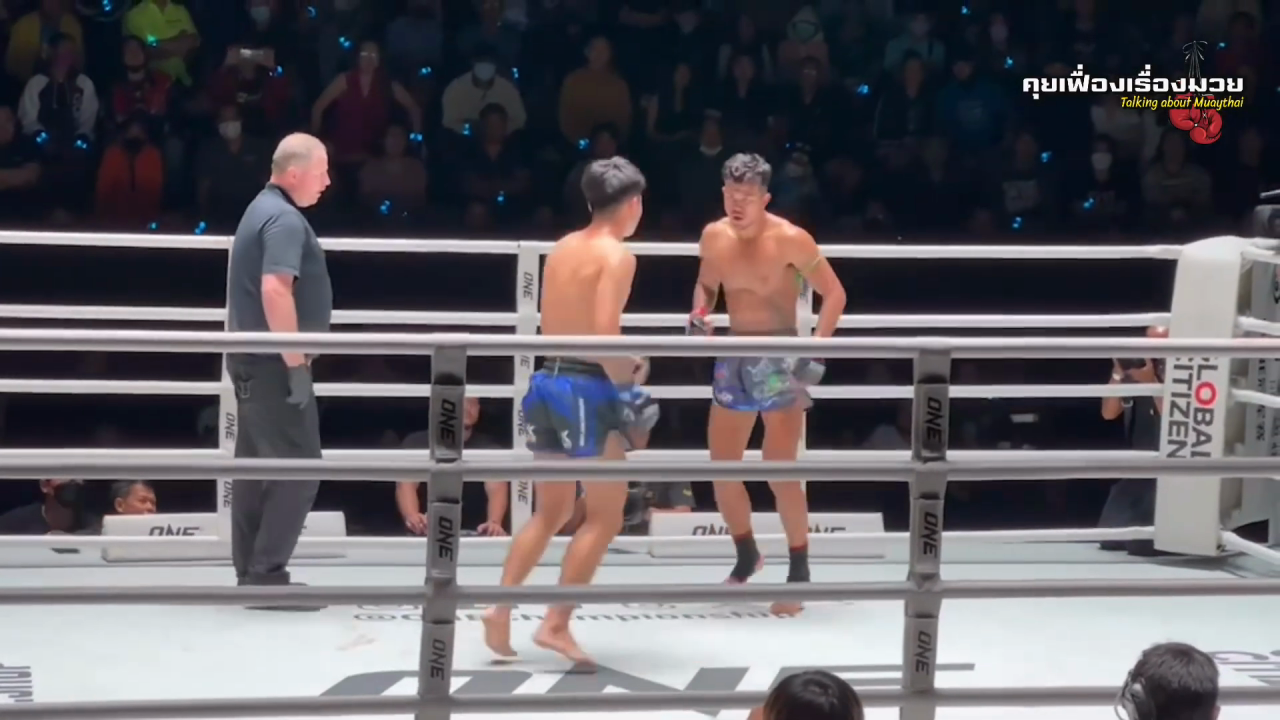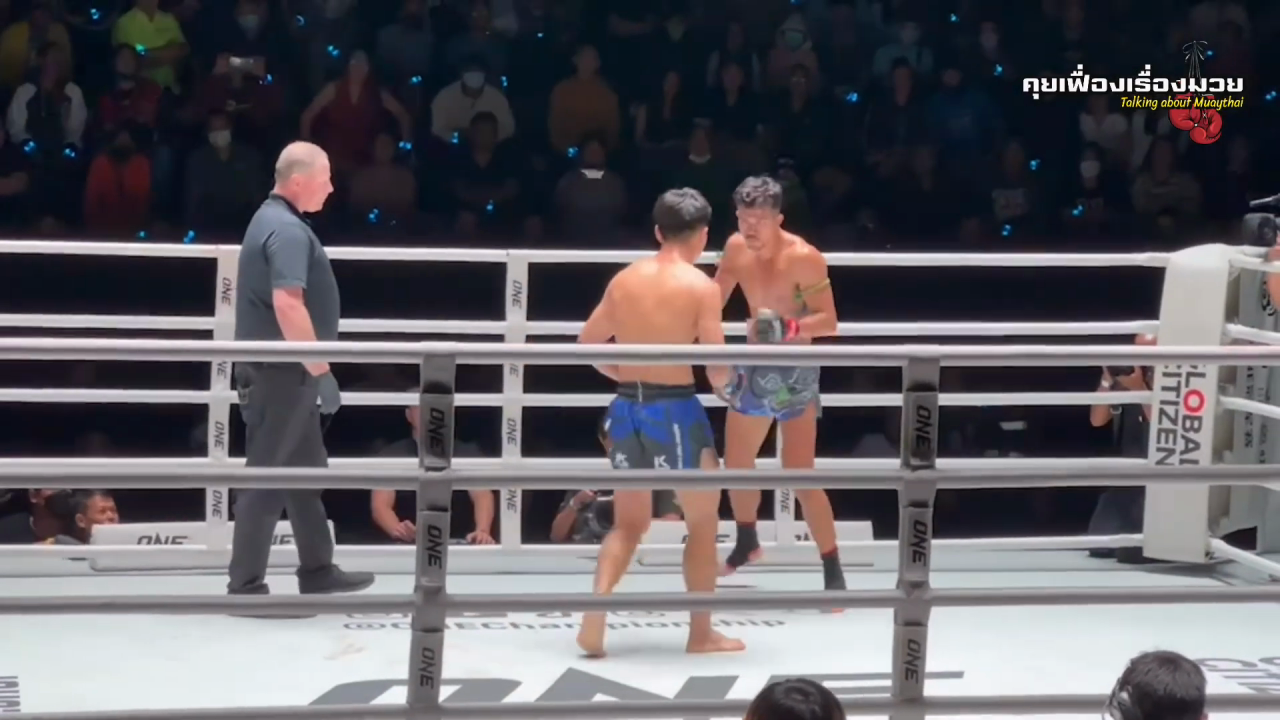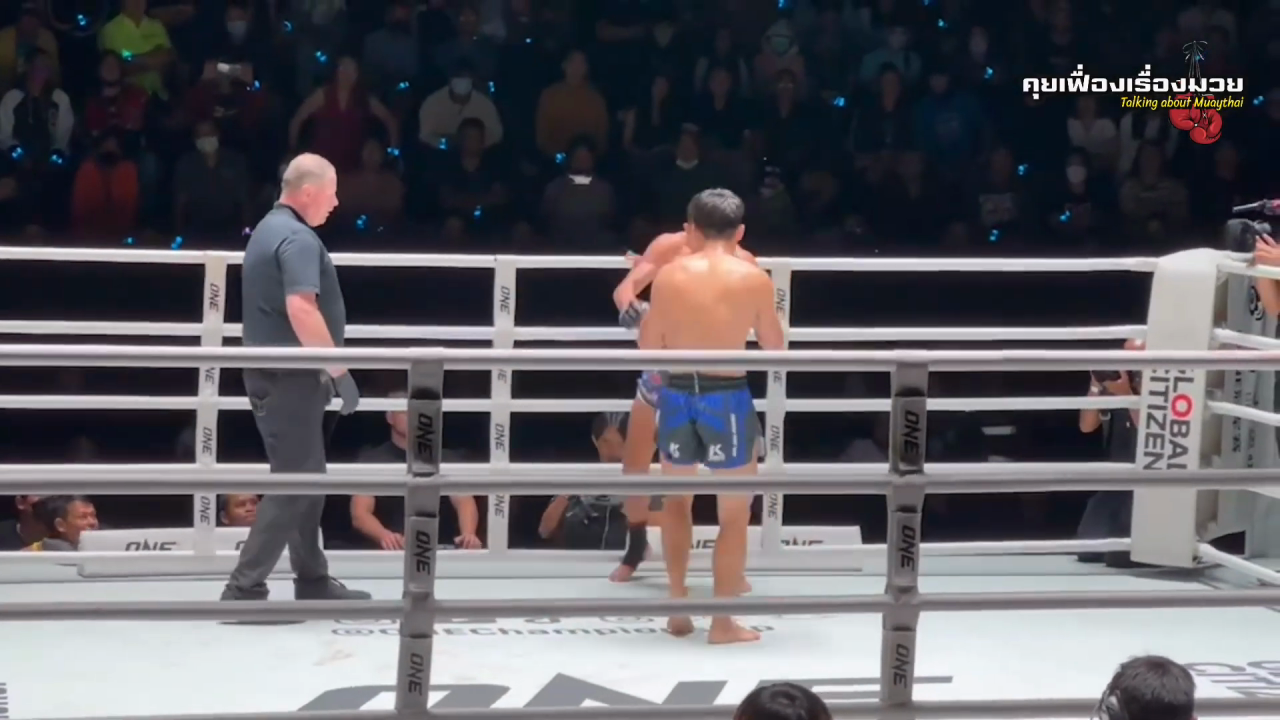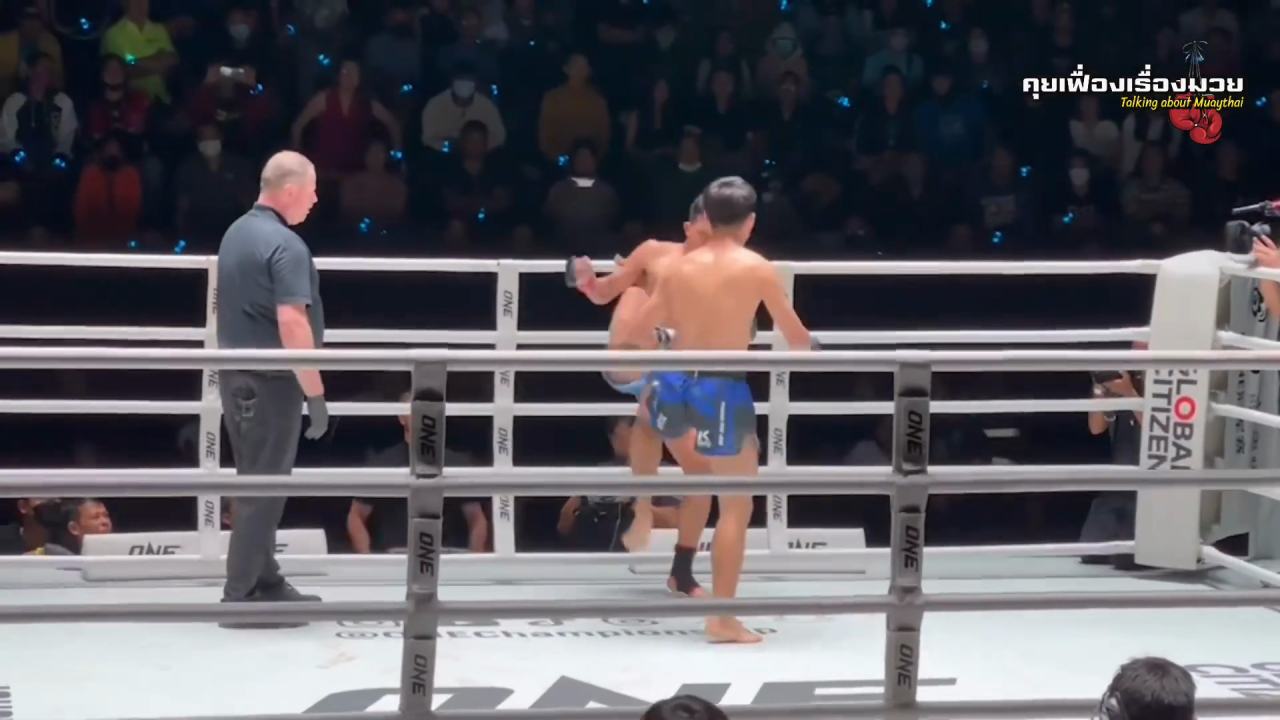
dt=0.7s
person 1, frame 1
left shoulder: (560, 251)
right shoulder: (617, 256)
right elbow: (605, 333)
right wrist: (631, 387)
left hip: (546, 381)
right hip: (585, 390)
left knee: (551, 510)
right knee: (603, 516)
left ankle: (499, 612)
right ankle: (556, 624)
person 1, frame 2
left shoulder: (624, 279)
right shoulder: (700, 286)
left elbow: (589, 343)
right elbow: (716, 363)
right wrist: (726, 383)
left hip: (627, 408)
right hip: (674, 410)
left knee: (628, 523)
right knee: (704, 523)
left ankle: (594, 620)
right ankle: (701, 632)
person 1, frame 3
left shoulder: (668, 276)
right shoulder: (754, 278)
left elbow: (648, 345)
right elbow: (775, 347)
left hip: (677, 396)
right hip: (727, 399)
left knee: (676, 500)
right knee: (734, 516)
left ankle: (678, 605)
right ankle: (722, 622)
person 1, frame 4
left shoulder: (678, 266)
right shoulder: (758, 270)
left elbow: (640, 326)
right elbow: (796, 339)
right wrist: (808, 343)
left hip: (676, 382)
right hip: (724, 388)
right knee: (736, 507)
right ankle: (722, 617)
person 2, frame 1
left shoulder: (262, 209)
right shoulder: (285, 219)
right elbow: (275, 290)
right wrist: (297, 362)
left hip: (252, 358)
right hip: (272, 362)
right knee: (298, 467)
left ankle: (252, 574)
right ankle: (266, 575)
person 2, frame 2
left shoulder: (272, 218)
right shoulder: (287, 229)
right elbow: (287, 305)
left wrist: (311, 370)
right wrist: (321, 372)
left hip: (280, 369)
right hip: (276, 371)
left knee: (307, 469)
right knee: (267, 475)
left ankle: (318, 570)
right ankle: (245, 584)
person 2, frame 3
left shoulder: (269, 229)
right shoulder: (297, 238)
right elbow: (302, 311)
right wrist: (339, 373)
left hip: (272, 373)
right hip: (289, 378)
left knee: (304, 480)
left ankle: (314, 581)
right ankle: (243, 587)
person 2, frame 4
left shoulder: (237, 231)
right shoulder: (285, 245)
right elbow: (292, 324)
right wrist: (315, 393)
left hip: (237, 374)
right hip: (270, 380)
left knee: (257, 483)
left ankle: (266, 583)
right ankle: (240, 595)
person 3, frame 1
left shoulder: (791, 239)
right shoulder: (714, 237)
left elbow: (834, 293)
right wrist: (698, 315)
left hip: (781, 361)
right hip: (735, 356)
left knee: (780, 473)
right knee: (722, 469)
left ankle: (798, 573)
right ankle: (746, 557)
person 3, frame 2
left shoulder: (804, 258)
right shoulder: (735, 247)
left elbow: (829, 323)
right elbow: (720, 288)
left wrist: (786, 329)
left hip: (793, 371)
right hip: (753, 366)
left knee: (800, 476)
right knee: (736, 463)
left ankle: (834, 576)
right ankle: (746, 544)
person 3, frame 3
left shoulder: (741, 262)
right shoulder: (668, 246)
right elbow: (624, 288)
right wrist: (627, 305)
right knee: (634, 460)
right ankle: (635, 550)
person 3, frame 4
right shoulder: (654, 252)
right elbow: (602, 295)
right wrist: (586, 280)
right hip: (631, 368)
left knee: (702, 474)
right knee: (633, 298)
left ankle: (682, 573)
person 4, frame 1
right shoulder: (1134, 376)
right elbow: (1108, 413)
left wrist: (1151, 382)
right wrist: (1118, 374)
left knee: (1142, 544)
right knee: (1110, 539)
person 4, frame 2
right shoulder: (1123, 383)
right elbow: (1097, 420)
left wrist: (1140, 388)
right wrist: (1106, 380)
left knee: (1131, 553)
right knee: (1098, 547)
person 4, frame 3
right shoulder: (1112, 386)
right elbow: (1086, 426)
left wrist: (1127, 395)
right wrist: (1095, 387)
left knee: (1118, 557)
right knee: (1087, 552)
person 4, frame 4
right shoulder: (1118, 382)
right elbow: (1096, 427)
left wrist: (1130, 393)
right wrist: (1099, 388)
left knee: (1125, 558)
right knee: (1092, 554)
